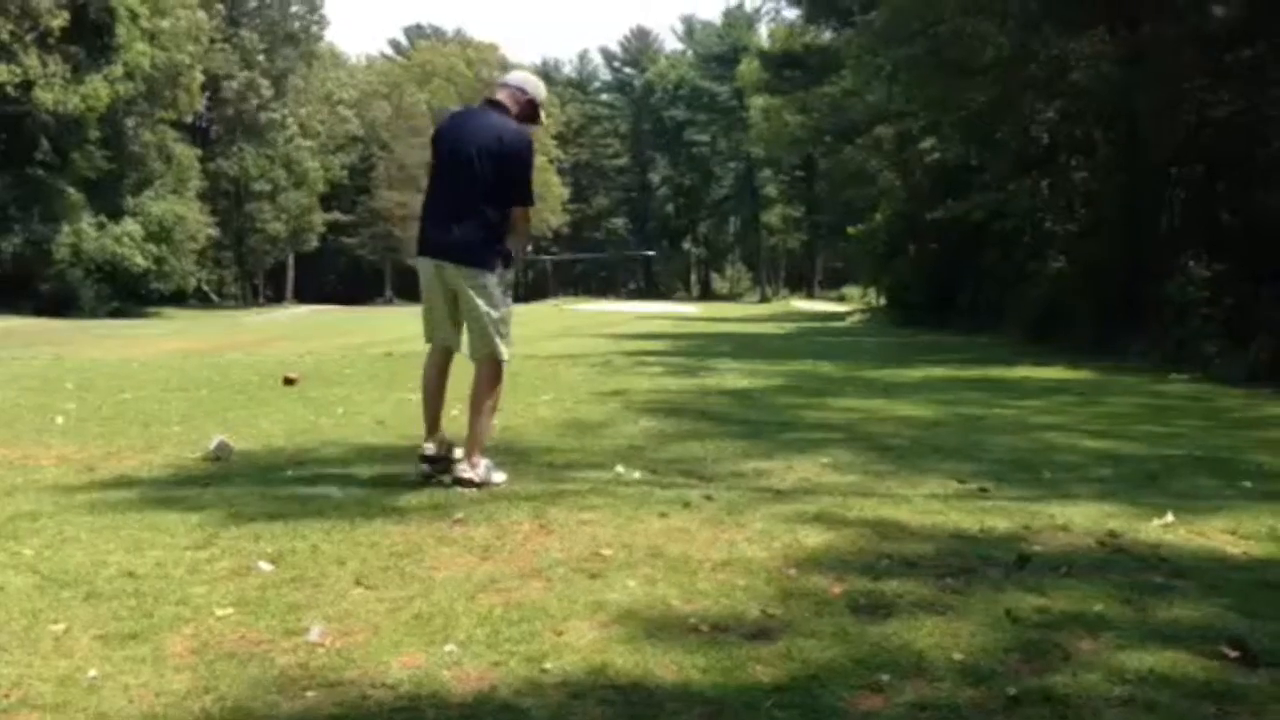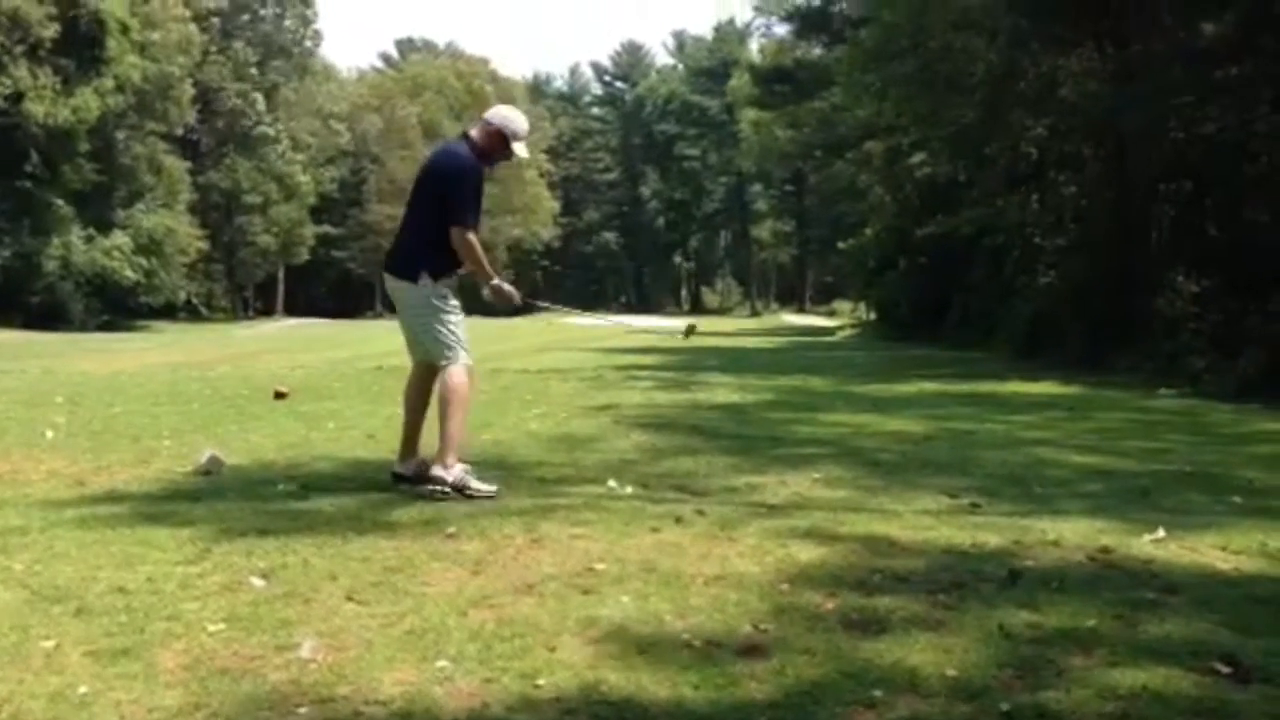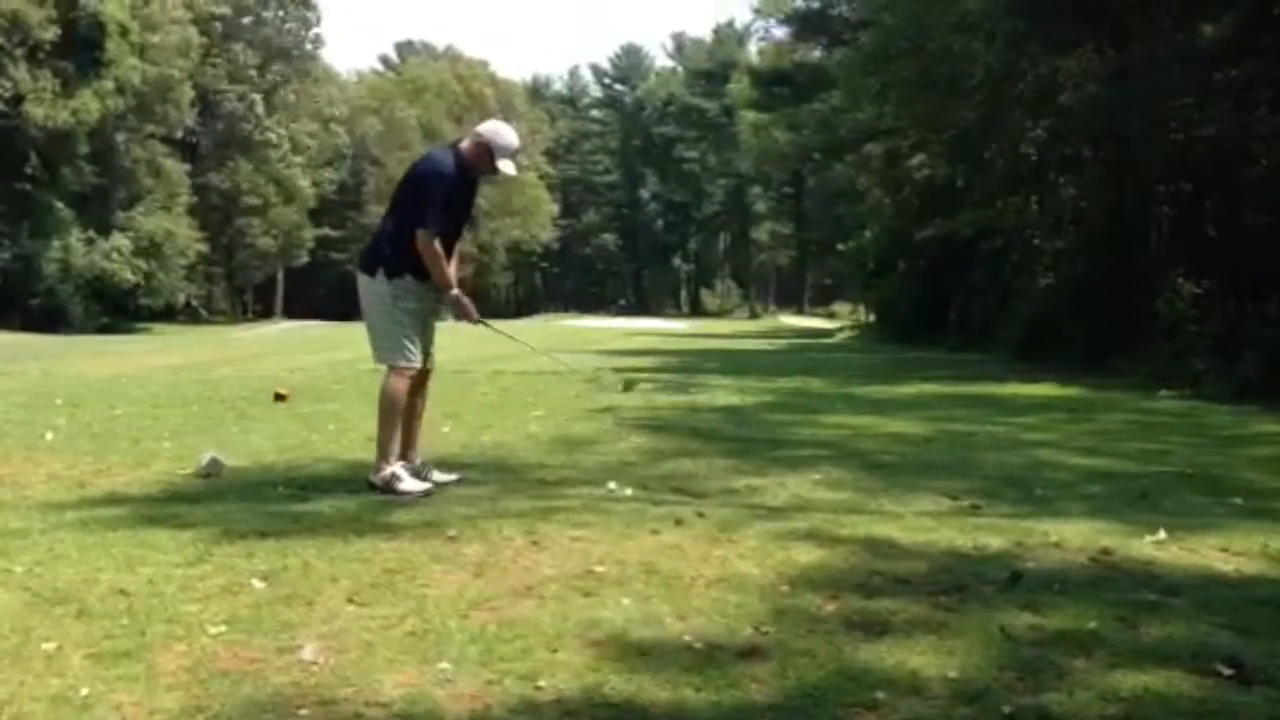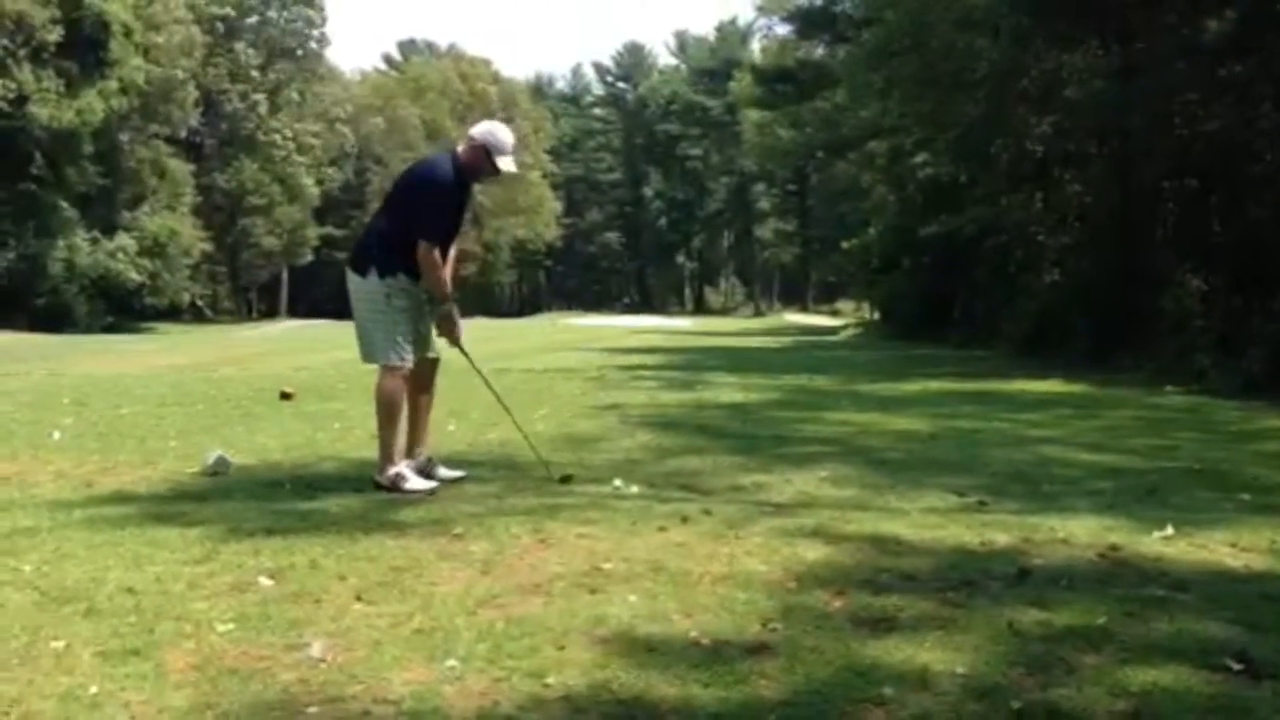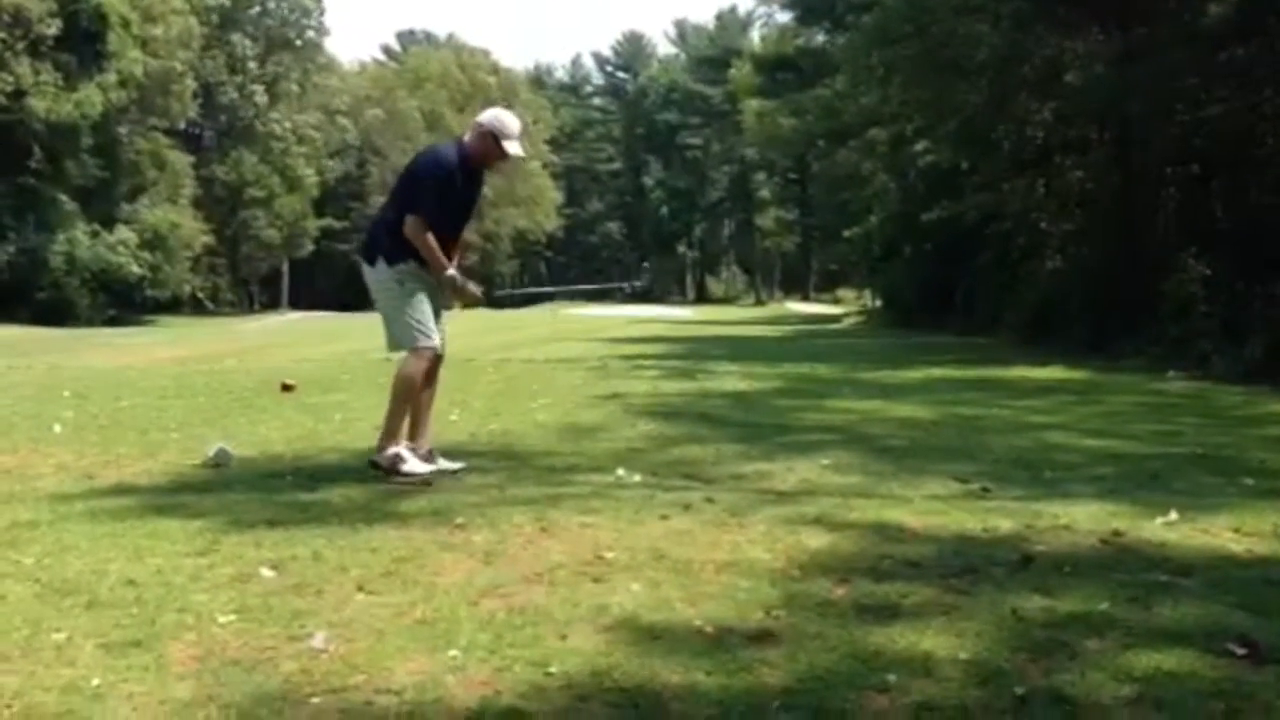
dt=0.5s
person 1, frame 1
left shoulder: (450, 124)
right shoulder: (516, 139)
right elbow: (518, 213)
right wrist: (518, 248)
left hip: (432, 252)
right hip: (479, 259)
left knee: (441, 346)
right knee: (490, 358)
left ankle: (434, 443)
right ankle: (473, 462)
person 1, frame 2
left shoulder: (452, 155)
right shoulder: (465, 165)
right elbow: (460, 236)
left wrist: (481, 276)
right wrist: (493, 281)
left hip: (409, 272)
right hip: (423, 276)
left knee: (427, 363)
right knee: (456, 364)
left ankle: (408, 461)
right ankle: (449, 466)
person 1, frame 3
left shoulder: (464, 176)
right shoulder: (438, 170)
left elbow: (450, 238)
right elbow: (425, 241)
left wrist: (449, 287)
right wrist: (453, 292)
left hip: (417, 280)
right hip: (389, 276)
left knee: (421, 369)
right knee: (404, 367)
left ankle: (410, 461)
right ankle: (385, 468)
person 1, frame 4
left shoulder: (459, 180)
right shoulder: (437, 178)
left elbow: (446, 245)
right elbow: (427, 252)
left wrist: (444, 301)
right wrist: (446, 307)
left hip: (406, 277)
right hip: (379, 275)
left knee: (425, 362)
right knee: (396, 366)
left ankle: (417, 457)
right ankle: (389, 467)
person 1, frame 5
left shoulder: (472, 172)
right shoulder: (439, 163)
right elbow: (414, 227)
left wrist: (452, 275)
right wrist: (449, 275)
left hip: (422, 267)
right hip: (391, 262)
left knee: (433, 353)
right knee: (423, 347)
left ankle: (419, 448)
right ankle: (388, 447)
